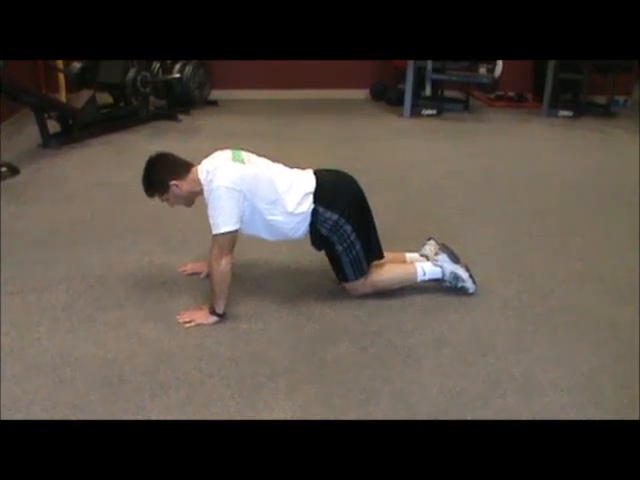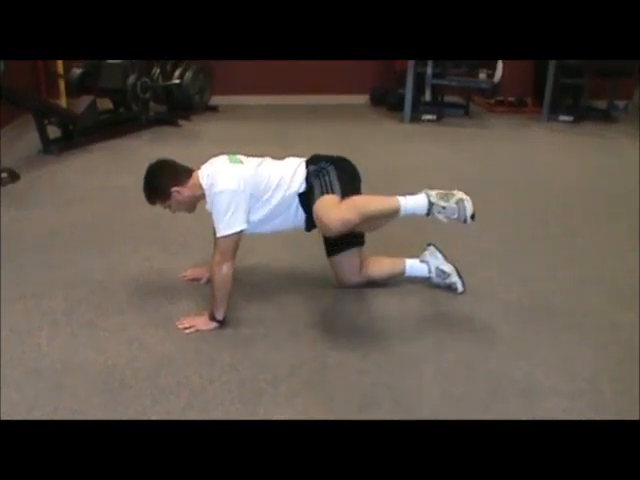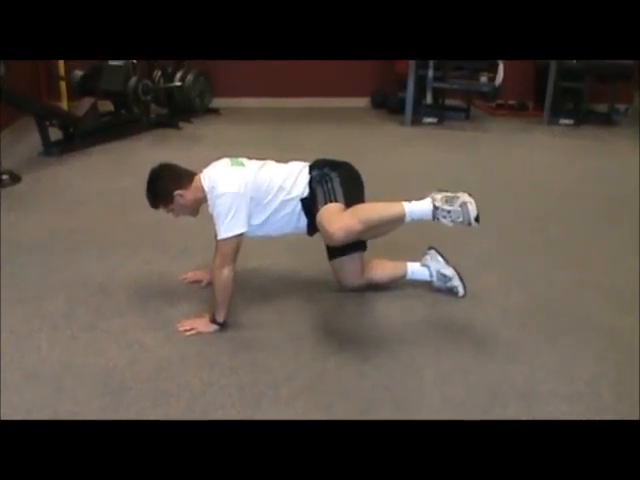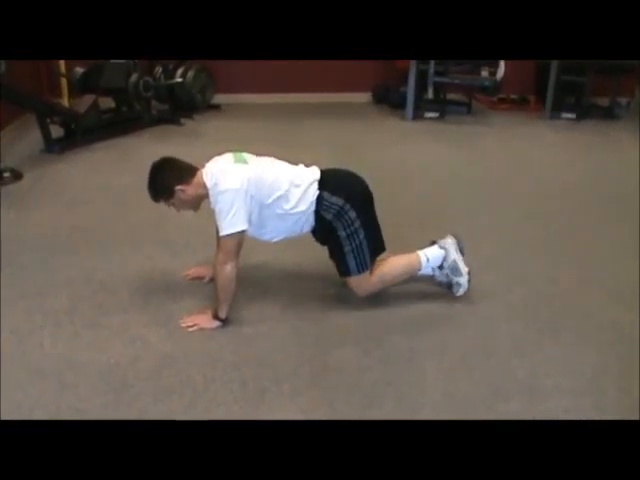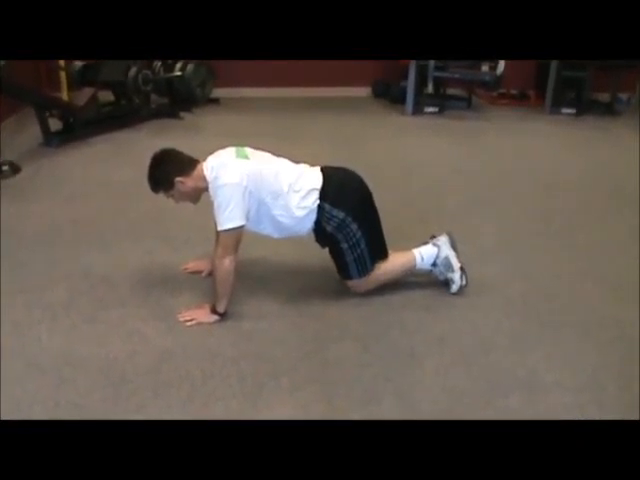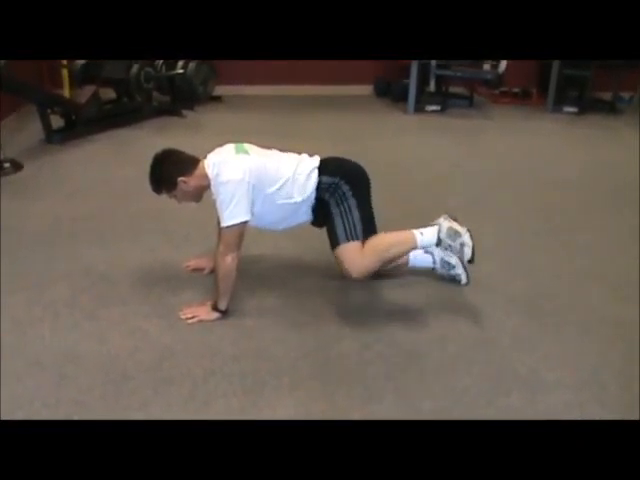
dt=0.7s
person 1, frame 1
left shoulder: (219, 187)
right shoulder: (214, 166)
left elbow: (223, 255)
left wrist: (215, 310)
right wrist: (210, 264)
left hip: (330, 208)
right hip: (325, 192)
left knee: (359, 284)
right knee: (359, 265)
left ankle: (437, 268)
right ankle: (427, 255)
person 1, frame 2
left shoulder: (223, 188)
right shoulder: (211, 173)
left elbow: (226, 259)
right elbow: (223, 240)
left wrist: (216, 317)
right wrist: (211, 270)
left hip: (325, 174)
right hip: (316, 182)
left knee: (334, 224)
right knee: (350, 276)
left ankle: (425, 202)
right ankle: (427, 265)
person 1, frame 3
left shoulder: (224, 193)
right shoulder: (214, 177)
left elbow: (227, 263)
left wrist: (216, 320)
right wrist: (212, 273)
left hip: (327, 179)
right hip: (317, 189)
left knee: (339, 234)
right knee: (351, 278)
left ankle: (430, 207)
right ankle: (429, 268)
person 1, frame 4
left shoulder: (226, 189)
right shoulder: (216, 170)
left elbow: (229, 259)
right elbow: (225, 238)
left wrist: (219, 315)
right wrist: (215, 268)
left hip: (338, 202)
right hip: (327, 195)
left knee: (364, 286)
right knee: (359, 269)
left ankle: (438, 255)
right ankle: (434, 261)
person 1, frame 5
left shoulder: (225, 184)
right shoulder: (219, 163)
left elbow: (228, 254)
left wrist: (217, 310)
right wrist: (213, 261)
left hip: (336, 205)
right hip: (330, 189)
left knee: (361, 282)
right knee: (360, 266)
left ankle: (433, 253)
right ankle: (433, 254)
person 1, frame 6
left shoulder: (227, 180)
right shoulder: (219, 161)
left elbow: (230, 250)
right elbow: (227, 230)
left wrist: (218, 307)
right wrist: (215, 259)
left hip: (334, 184)
right hip: (325, 183)
left knee: (357, 265)
right knee: (360, 259)
left ankle: (437, 234)
right ankle: (434, 255)
